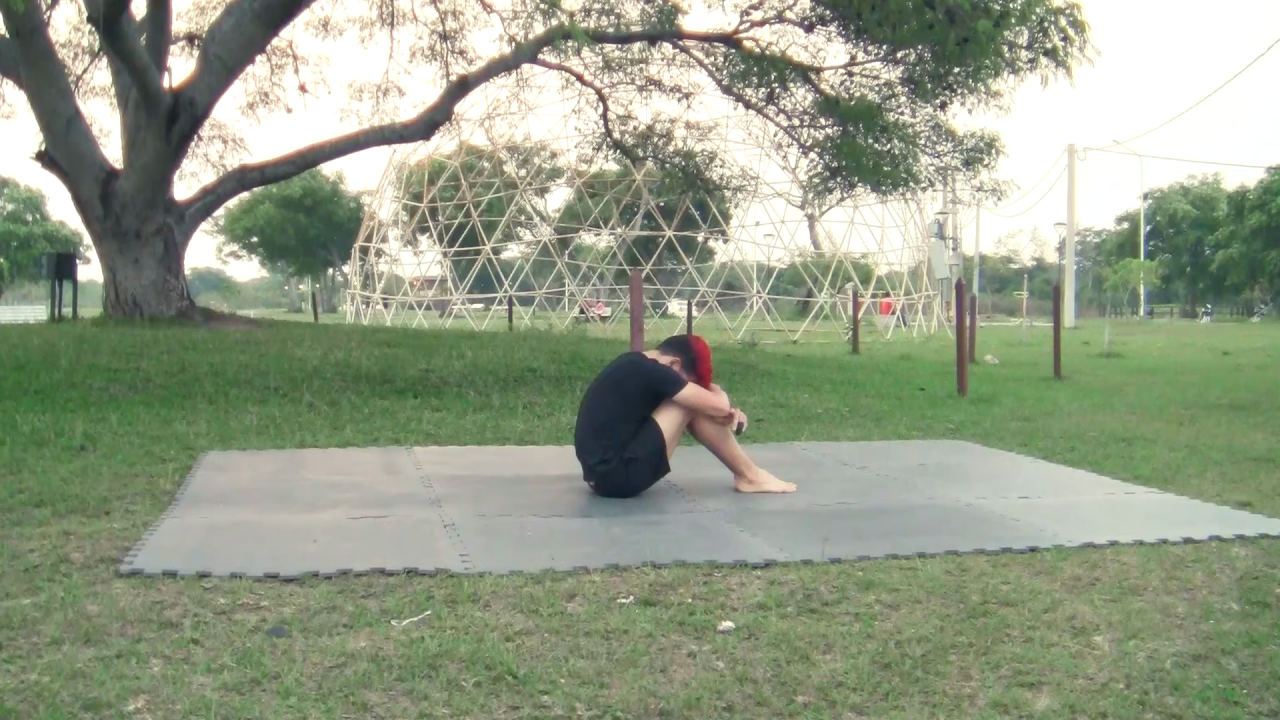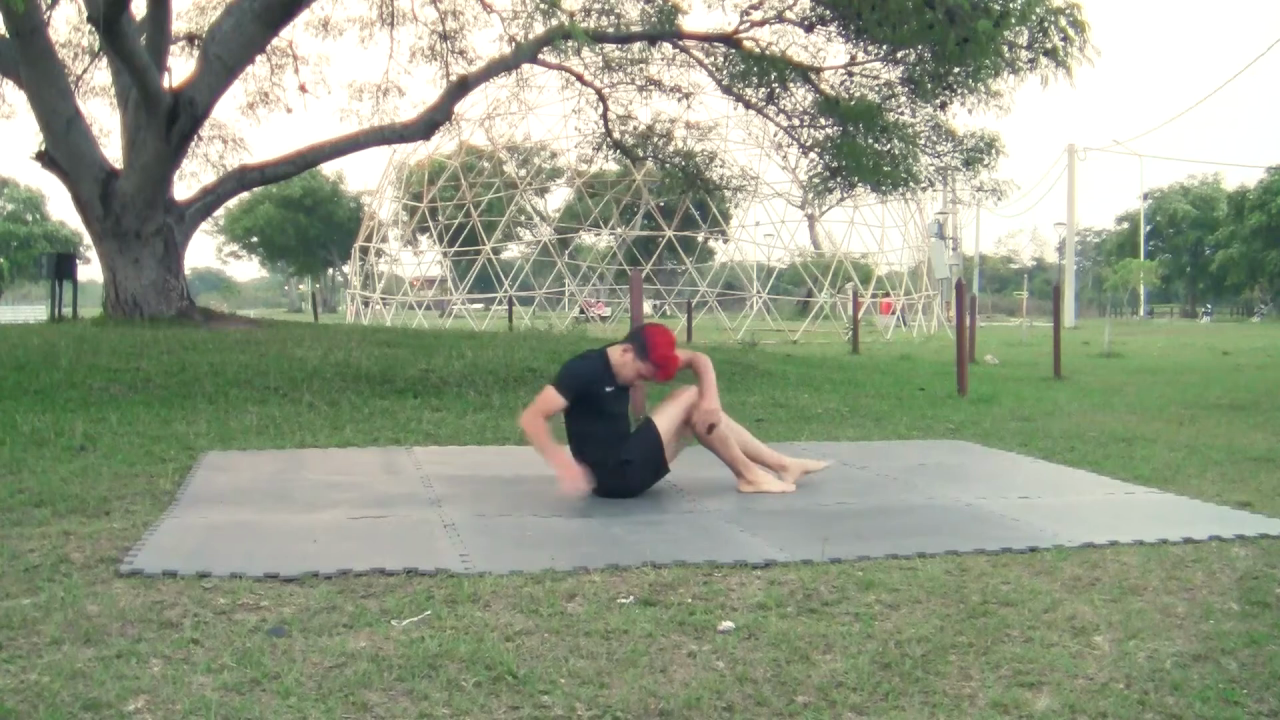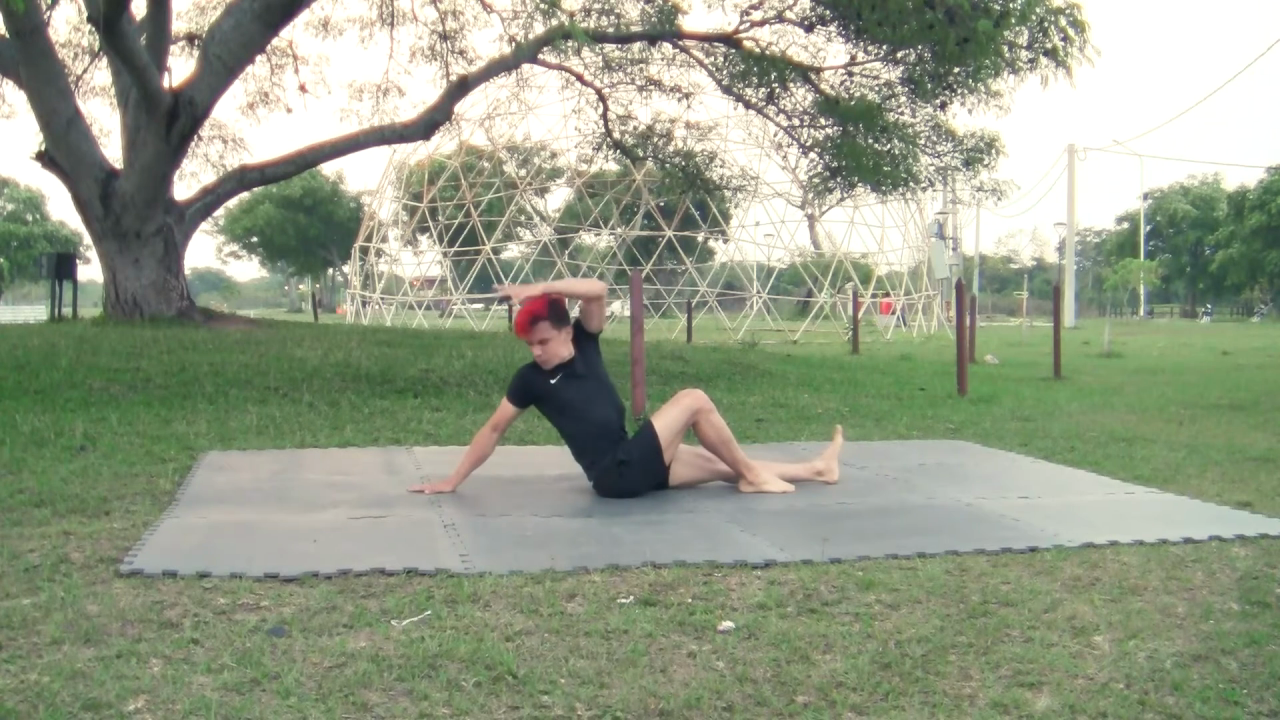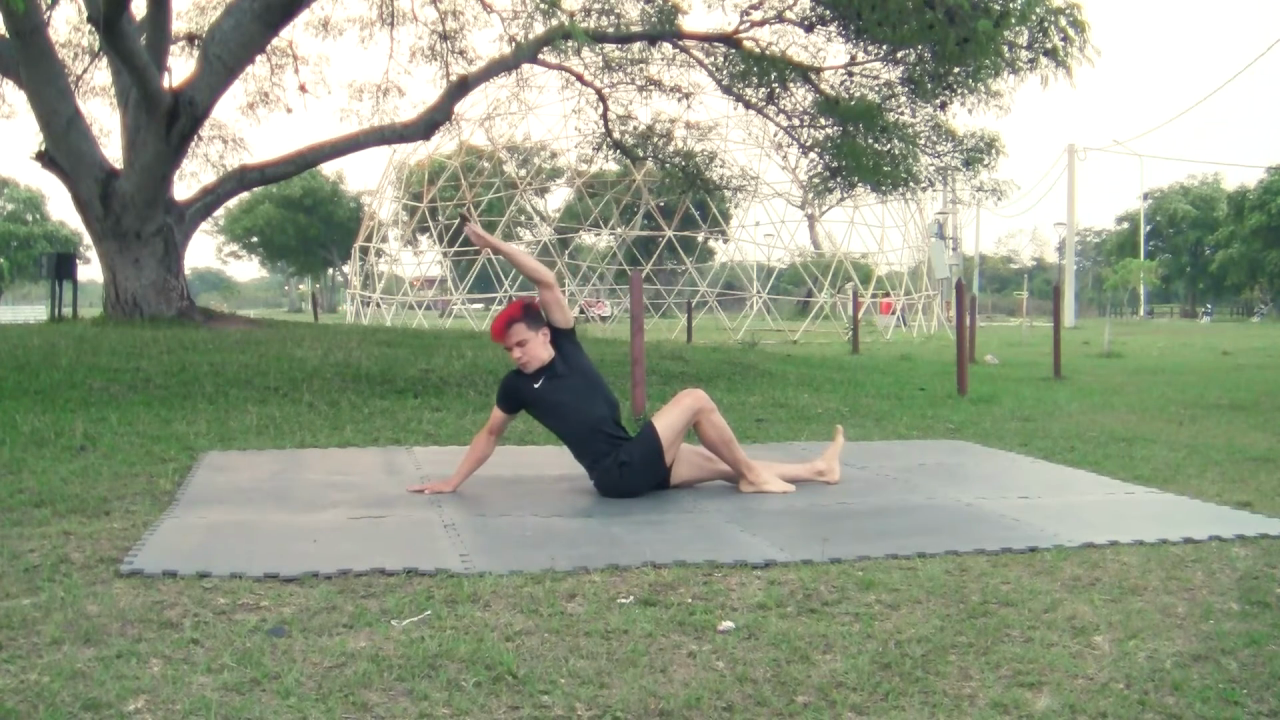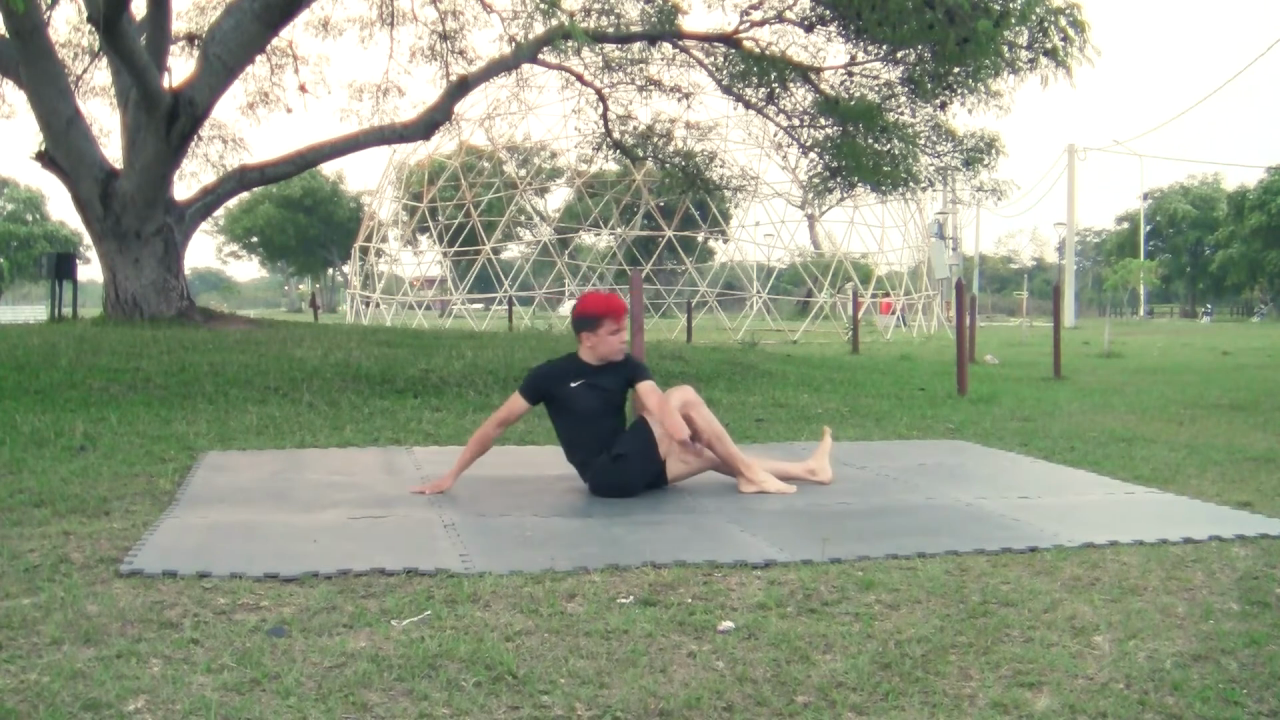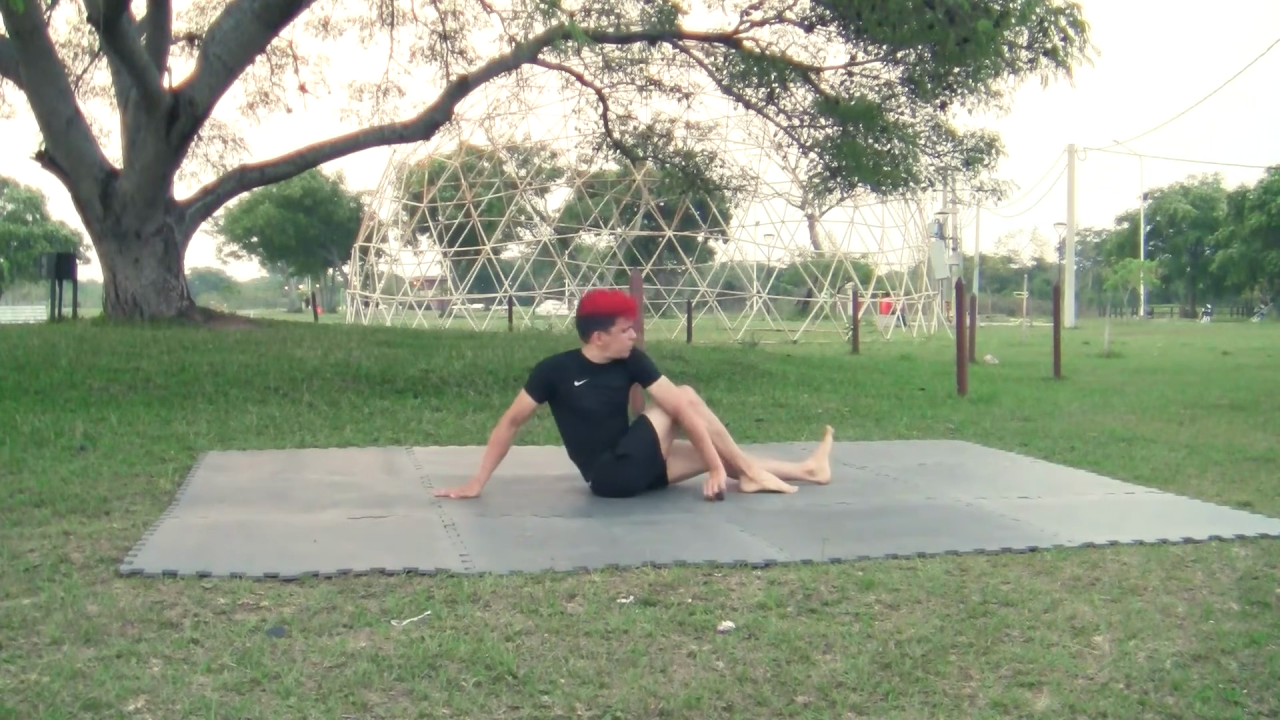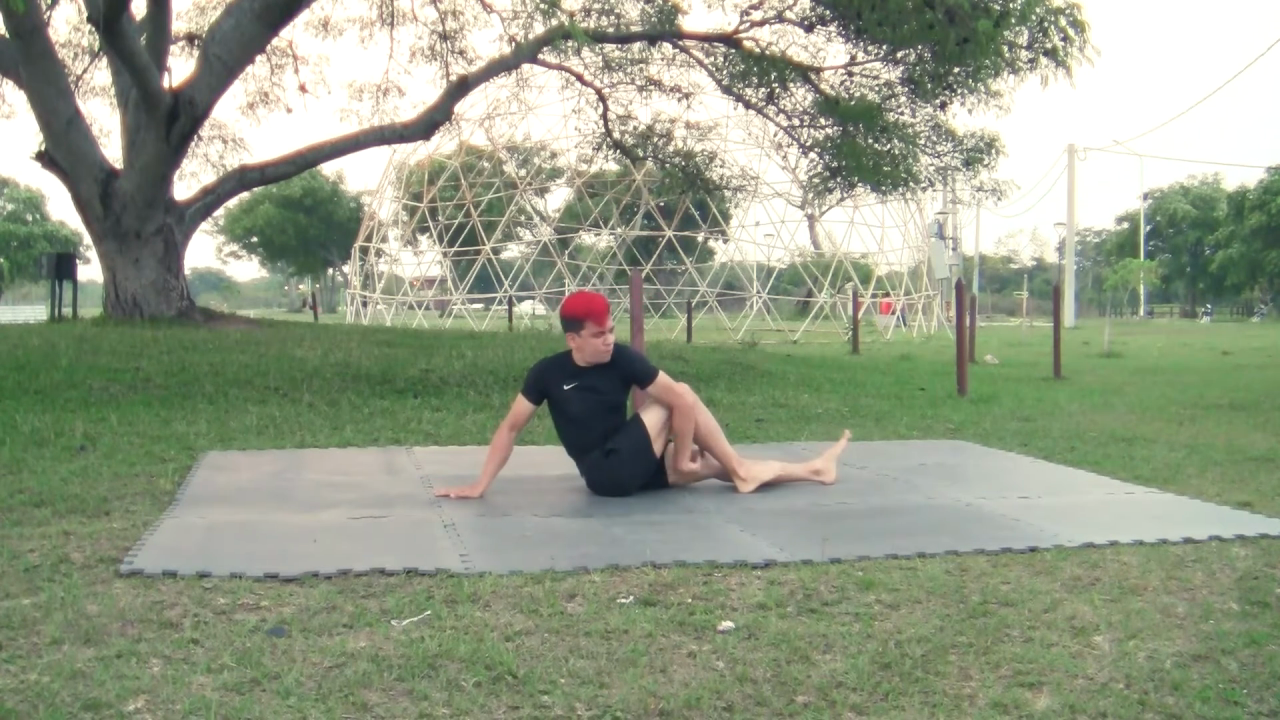
dt=0.7s
person 1, frame 1
left shoulder: (637, 364)
right shoulder: (650, 371)
right elbow: (718, 406)
left wrist: (729, 410)
right wrist: (718, 394)
left hip: (605, 472)
right hip: (617, 475)
left knee: (691, 399)
right knee: (692, 403)
left ankle: (747, 471)
right ankle: (749, 476)
person 1, frame 2
left shoulder: (641, 363)
right shoulder: (584, 370)
left elbow: (699, 359)
right elbow: (531, 417)
left wrist: (711, 395)
right wrist: (562, 461)
left hip: (631, 464)
right hip: (612, 477)
left knee: (705, 411)
right knee: (689, 397)
left ankle: (787, 465)
right ankle: (750, 477)
person 1, frame 3
left shoulder: (585, 342)
right shoulder: (530, 379)
left elbow: (599, 290)
right elbow: (493, 430)
left wrist: (538, 290)
right wrist: (453, 481)
left hip: (633, 463)
right hip: (616, 475)
left knee: (719, 464)
right knee: (694, 400)
left ankle: (815, 469)
right ankle: (752, 476)
person 1, frame 4
left shoulder: (564, 342)
right shoulder: (517, 385)
left elbow: (547, 282)
right elbow: (490, 434)
left wrist: (493, 244)
right wrist: (453, 481)
left hip: (633, 463)
right hip: (618, 474)
left knee: (720, 463)
right knee: (695, 399)
left ankle: (816, 470)
right ankle: (752, 475)
person 1, frame 5
left shoulder: (627, 366)
right shoulder: (549, 376)
left elbow: (655, 402)
right elbow: (497, 423)
left wrist: (682, 434)
right wrist: (452, 475)
left hip: (629, 467)
right hip: (608, 476)
left knee: (713, 454)
right knee: (686, 395)
left ankle: (805, 469)
right ankle: (748, 471)
person 1, frame 6
left shoulder: (632, 360)
right shoulder: (554, 371)
left elbow: (681, 410)
right elbow: (511, 422)
left wrist: (716, 468)
right wrist: (477, 483)
left hip: (631, 466)
right hip: (609, 477)
right knee: (686, 397)
left ankle: (805, 469)
right ankle: (748, 470)
person 1, frame 7
left shoulder: (623, 358)
right shoulder: (547, 373)
left elbow: (682, 404)
right elbow: (511, 427)
left wrist: (681, 456)
right wrist: (480, 485)
left hip: (631, 466)
right hip: (605, 474)
left knee: (717, 465)
left ankle: (810, 471)
right ankle: (740, 469)
